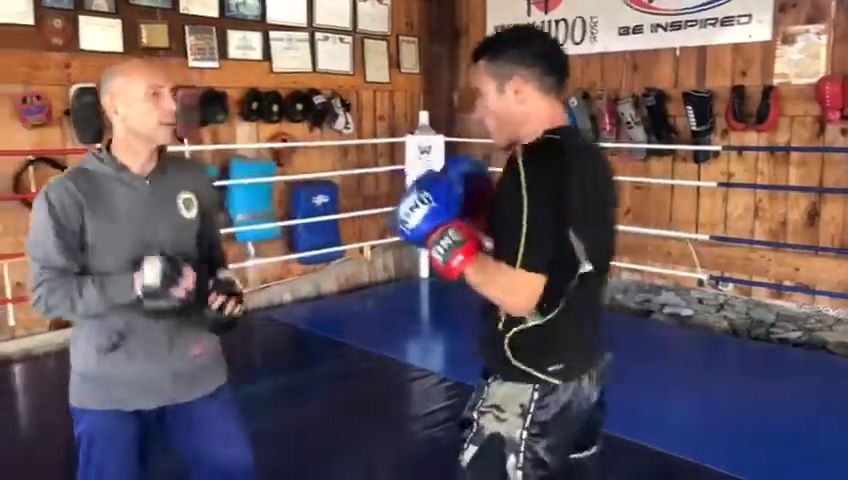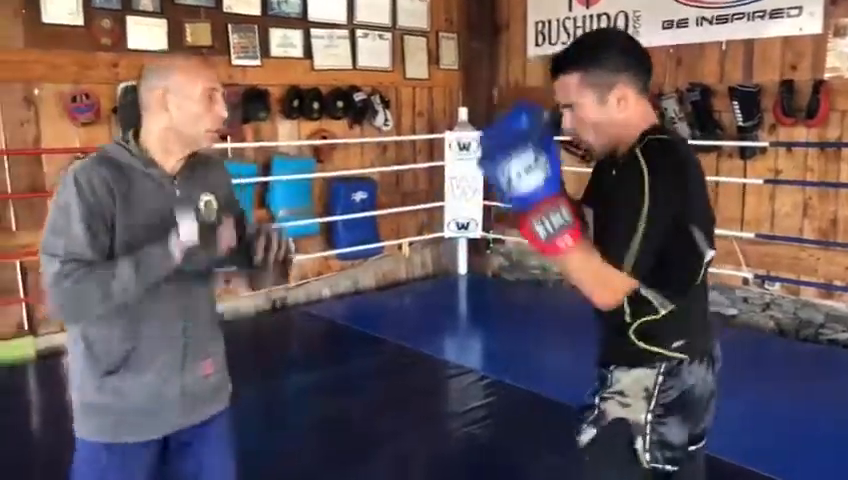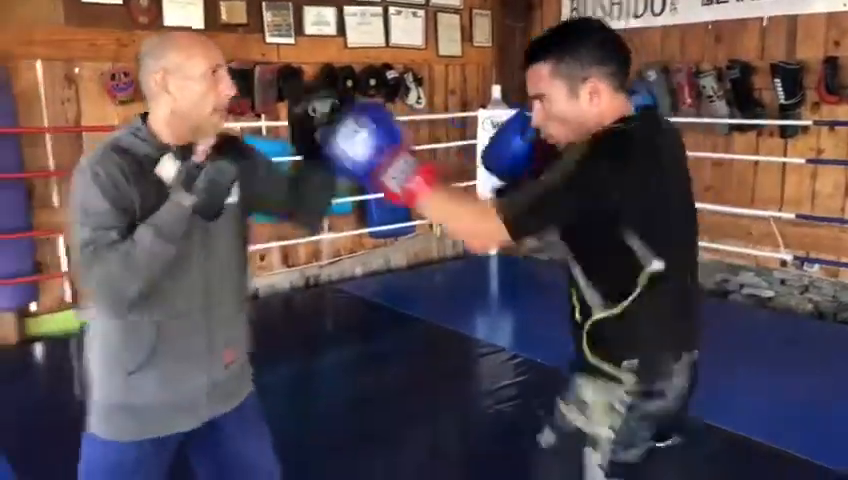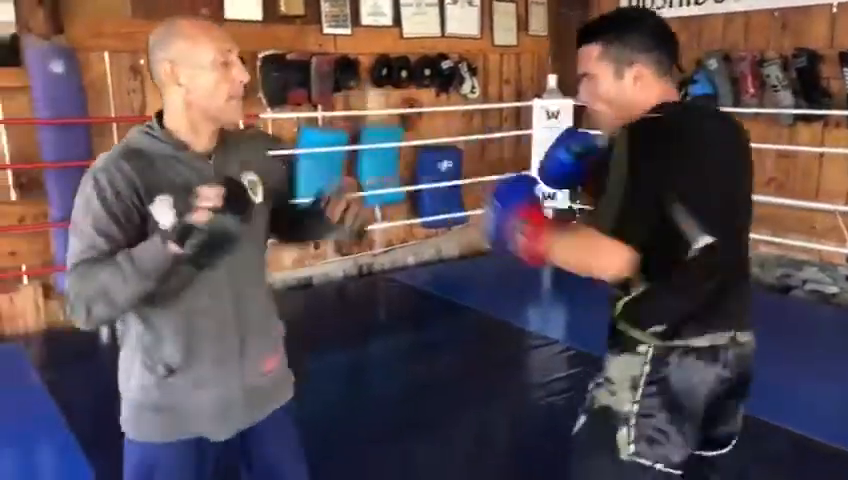
dt=0.5s
person 1, frame 1
left shoulder: (533, 167)
right shoulder: (585, 158)
left elbow: (520, 295)
left wrist: (448, 238)
right wrist: (479, 219)
left hip: (532, 385)
right hip: (580, 370)
person 1, frame 2
left shoulder: (651, 169)
right shoulder: (634, 157)
left elbow: (606, 287)
right elbow: (592, 231)
left wrist: (540, 206)
right wrist: (542, 190)
left hip: (653, 370)
right hip: (682, 359)
person 1, frame 3
left shoulder: (603, 162)
right shoulder: (651, 137)
left elbow: (488, 232)
left wrist: (397, 170)
right wrist: (529, 168)
left hip: (625, 375)
person 1, frame 4
left shoulder: (636, 144)
right shoulder: (724, 131)
left elbow: (610, 258)
left wrist: (526, 228)
right wrist: (596, 175)
left hip: (659, 356)
right hip: (728, 342)
person 2, frame 1
left shoulder: (193, 177)
right shoulder: (67, 193)
right elbow: (48, 293)
left wrist: (220, 285)
right wrist: (136, 283)
left hip: (192, 367)
right hip: (110, 382)
person 2, frame 2
left shoulder: (209, 176)
right shoulder: (91, 181)
left elbow: (232, 247)
right elbow: (66, 295)
left wrist: (261, 253)
right wrist: (172, 251)
left hip: (200, 389)
right hip: (119, 398)
person 2, frame 3
left shoulder: (227, 156)
right shoulder: (106, 169)
left elbow: (304, 208)
right elbow: (109, 286)
left wrist: (321, 155)
right wrist: (185, 200)
left hip: (221, 379)
right hip: (138, 396)
person 2, frame 4
left shoulder: (252, 152)
right shoulder: (117, 174)
left elbow: (288, 224)
right elbow: (87, 301)
left wrist: (331, 216)
right wrist: (168, 241)
left hip: (257, 383)
right hip: (172, 401)
